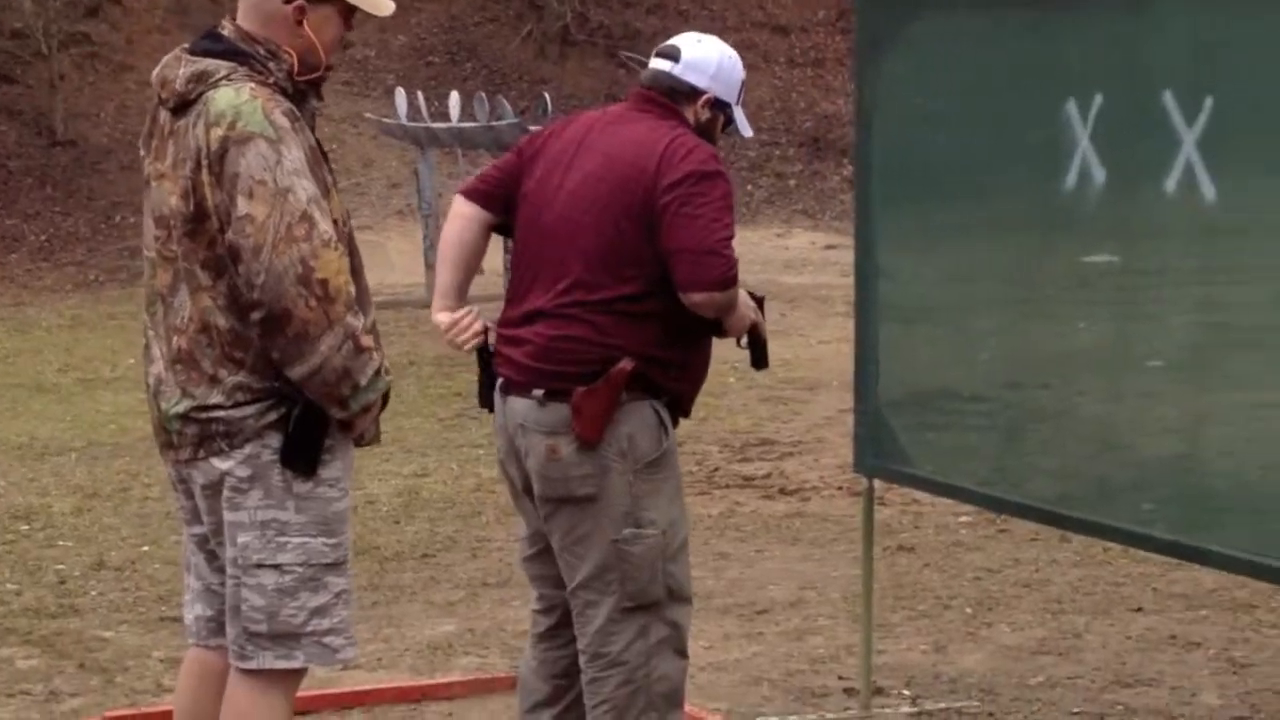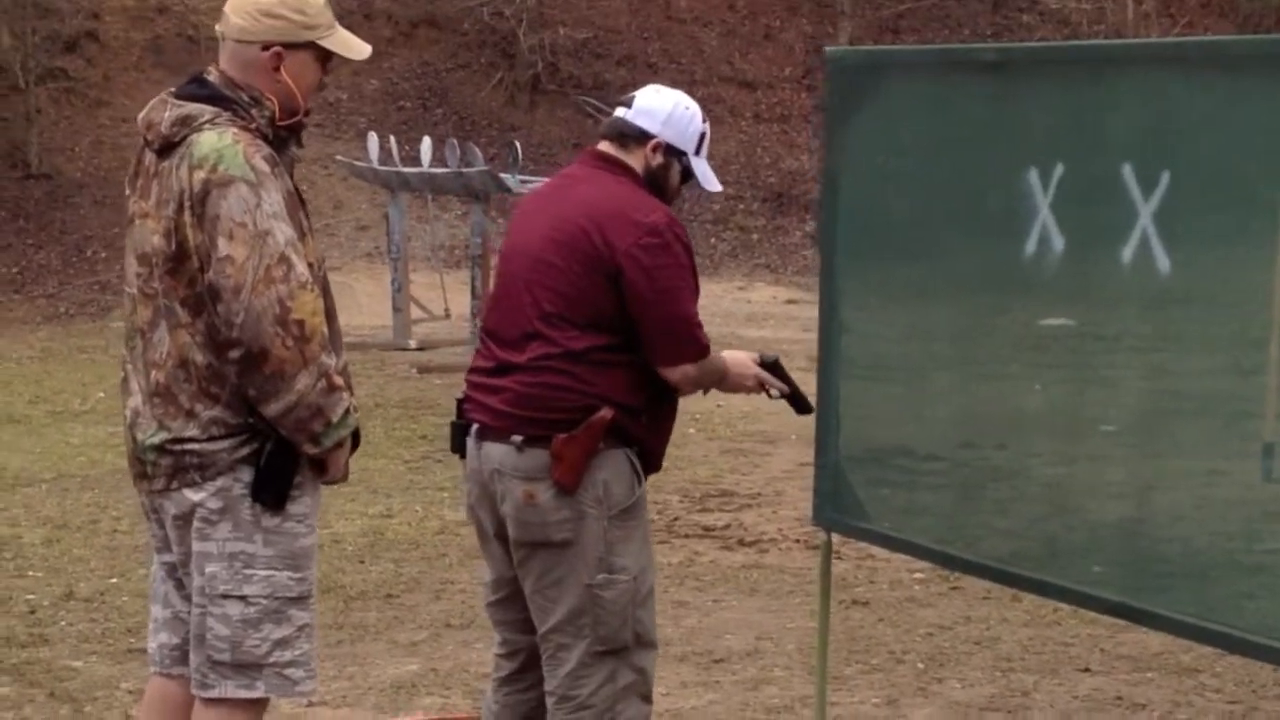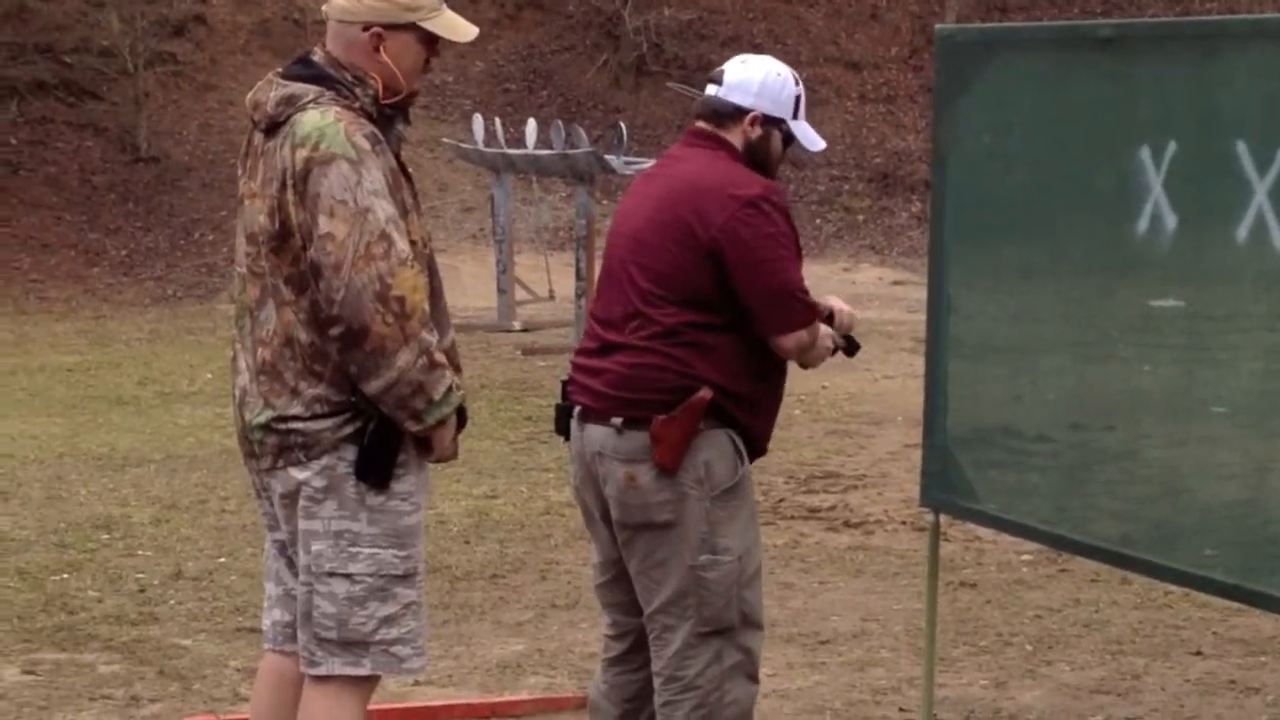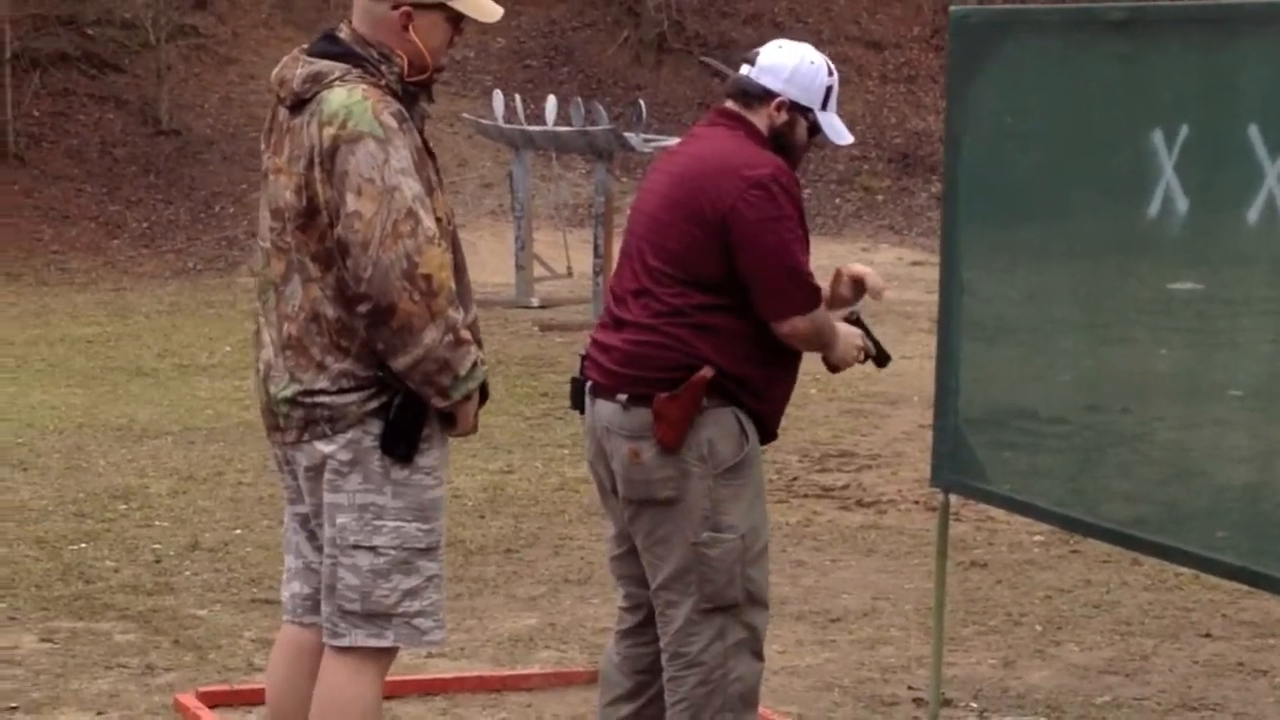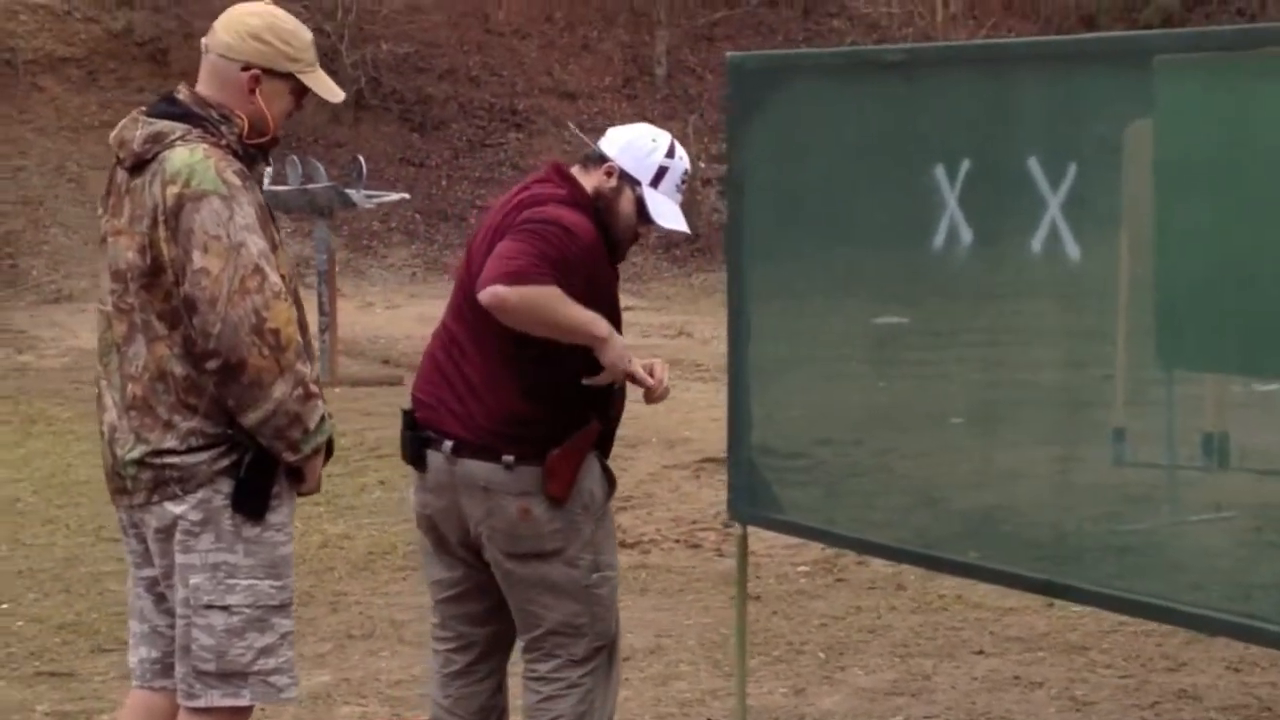
dt=1s
person 1, frame 1
left shoulder: (188, 100)
right shoulder: (252, 117)
right elbow: (296, 285)
right wrist: (360, 391)
left hip: (201, 405)
right hip: (269, 423)
left knee: (217, 634)
right knee: (269, 653)
person 1, frame 2
left shoulder: (170, 143)
right shoulder: (234, 159)
right elbow: (269, 321)
right wrist: (329, 428)
left hip: (175, 441)
right hip: (240, 458)
left knee: (180, 661)
person 1, frame 3
left shoulder: (284, 123)
right shoulder: (338, 138)
right elbow: (372, 300)
right wrist: (435, 406)
left hip: (288, 420)
right hip: (349, 437)
left knee: (294, 639)
right knee: (344, 658)
person 1, frame 4
left shoulder: (307, 101)
right shoulder: (364, 117)
right elbow: (398, 277)
right wrist: (458, 380)
left hip: (308, 393)
right hip: (372, 410)
left knee: (311, 613)
right knee: (362, 633)
person 1, frame 5
left shoulder: (143, 165)
right shoulder: (205, 176)
right elbow: (245, 334)
right wrist: (305, 437)
left hip: (150, 455)
right hip: (215, 472)
person 2, frame 1
left shoulder: (562, 136)
right shoulder: (686, 158)
left elbow: (474, 203)
right elbow: (705, 288)
left wrist: (447, 303)
right wrist: (736, 309)
left hip: (524, 404)
right hip: (600, 422)
left knee: (563, 610)
right knee: (634, 618)
person 2, frame 2
left shoulder: (542, 200)
right shoulder: (644, 221)
right elbow: (681, 366)
right wrist: (727, 369)
left hip: (492, 448)
left knee: (523, 654)
right knee: (599, 664)
person 2, frame 3
left shoulder: (658, 180)
right shoulder: (743, 195)
right elbow: (790, 336)
left wrist: (806, 313)
right wrist: (819, 337)
left hip: (601, 430)
left knee: (633, 636)
right knee: (705, 644)
person 2, frame 4
left shoulder: (690, 155)
right shoulder: (756, 175)
right elbow: (790, 319)
left wrist: (828, 295)
right wrist: (835, 338)
left hip: (619, 410)
right hip: (683, 426)
left knee: (647, 611)
right knee: (715, 618)
person 2, frame 5
left shoulder: (535, 201)
right shoulder: (564, 224)
right elbow: (504, 292)
left wrist: (623, 366)
right wrist: (603, 334)
left hip: (443, 458)
right hip: (525, 472)
left knee: (466, 647)
right knee: (570, 654)
